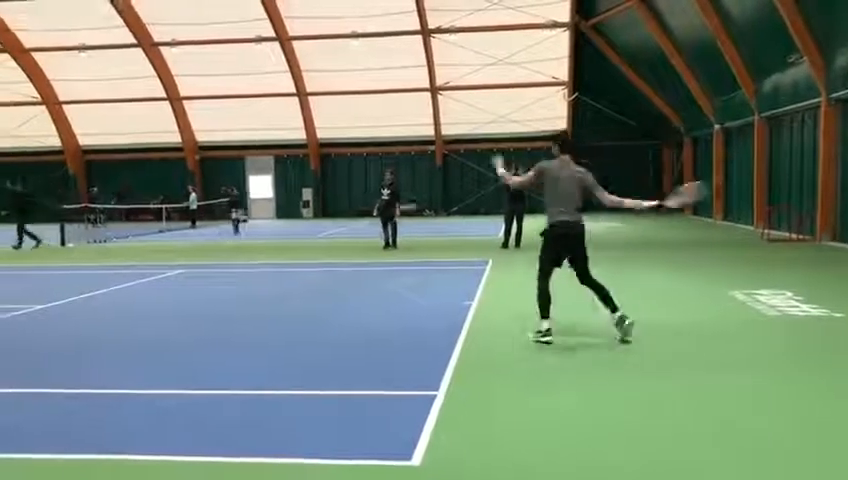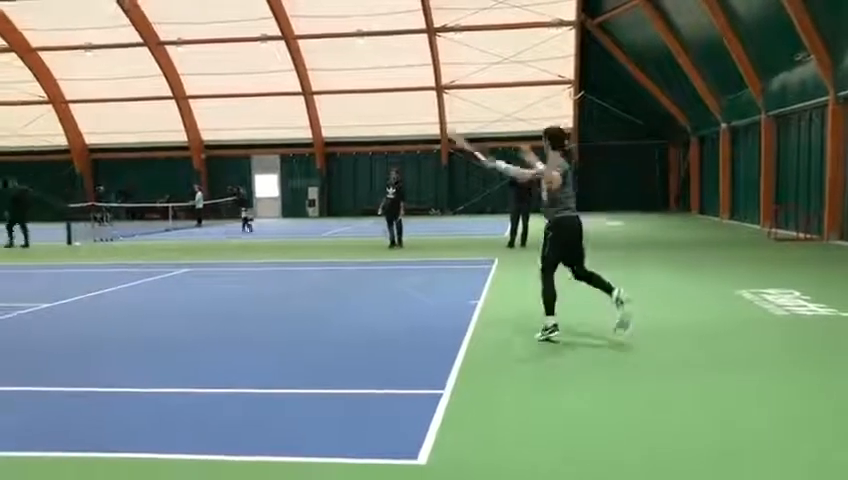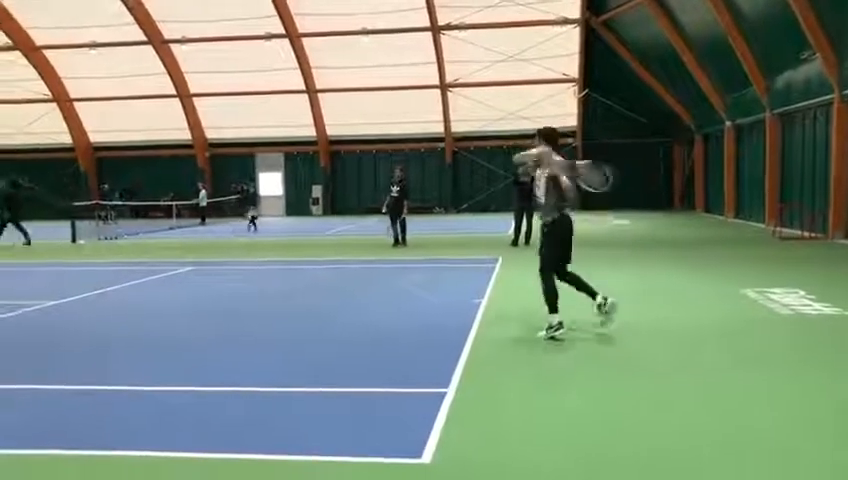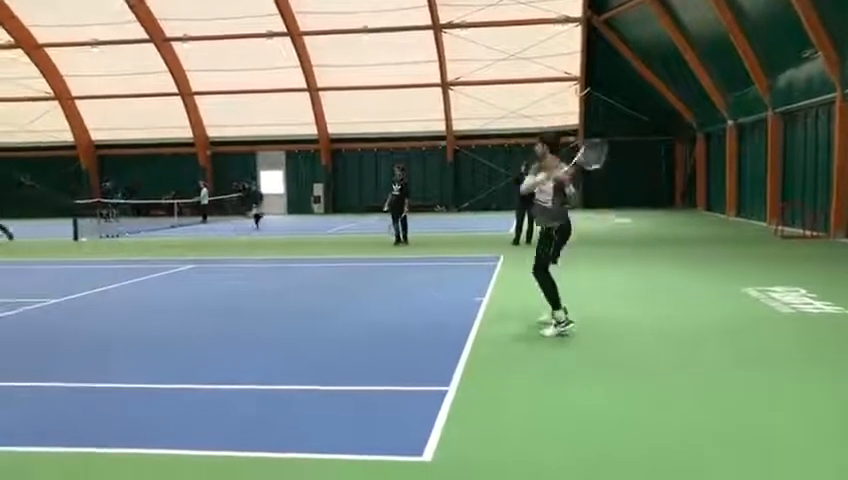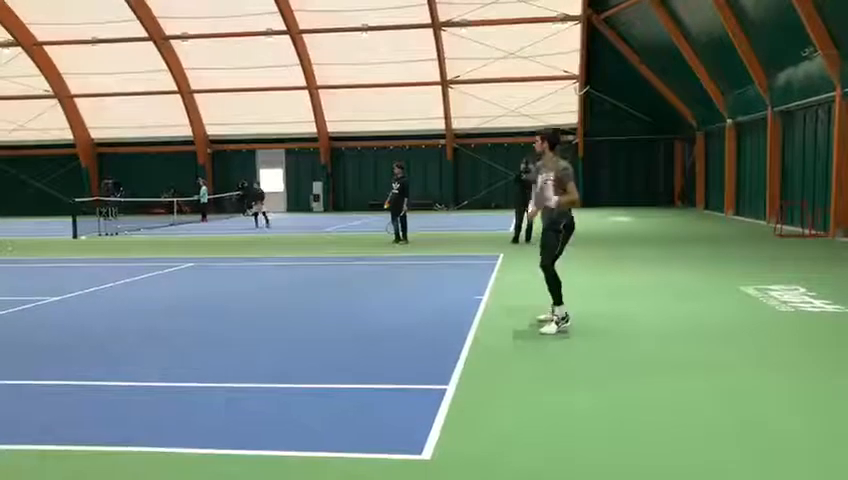
dt=0.2s
person 1, frame 1
left shoulder: (546, 167)
right shoulder: (583, 174)
left elbow: (516, 183)
right elbow: (607, 200)
left wrist: (501, 172)
right wrist: (636, 203)
left hip: (557, 229)
right hip: (576, 230)
left knee: (543, 279)
right knee: (586, 277)
left ankle: (545, 329)
right ankle: (618, 317)
person 1, frame 2
left shoulder: (559, 164)
right shoulder: (554, 164)
left elbow: (555, 185)
right elbow: (526, 176)
left wrist: (538, 166)
right wrist: (497, 164)
left hip: (560, 225)
right hip: (570, 224)
left knee: (547, 274)
right knee: (580, 272)
left ankle: (550, 325)
right ankle: (616, 295)
person 1, frame 3
left shoulder: (560, 164)
right shoulder: (540, 160)
left elbow: (571, 195)
right elbow: (518, 160)
left wrist: (561, 175)
right wrist: (532, 153)
left hip: (555, 224)
right hip: (556, 223)
left knee: (546, 272)
right knee: (562, 272)
left ankle: (555, 323)
right ankle: (600, 300)
person 1, frame 4
left shoulder: (562, 170)
right shoulder: (539, 169)
right elbow: (524, 189)
left wrist: (566, 181)
right wrist: (540, 179)
left hip: (558, 227)
right hip: (547, 227)
left knee: (539, 270)
right knee: (542, 269)
left ankle: (561, 320)
right ankle: (559, 312)
person 1, frame 5
left shoulder: (563, 167)
right shoulder: (539, 167)
left elbow: (574, 198)
right elbow: (535, 195)
left wrist: (553, 200)
right wrist: (533, 208)
left hip: (562, 224)
right hip: (548, 224)
left knee: (546, 264)
right knee: (547, 265)
left ankle: (561, 317)
right ankle: (557, 309)
